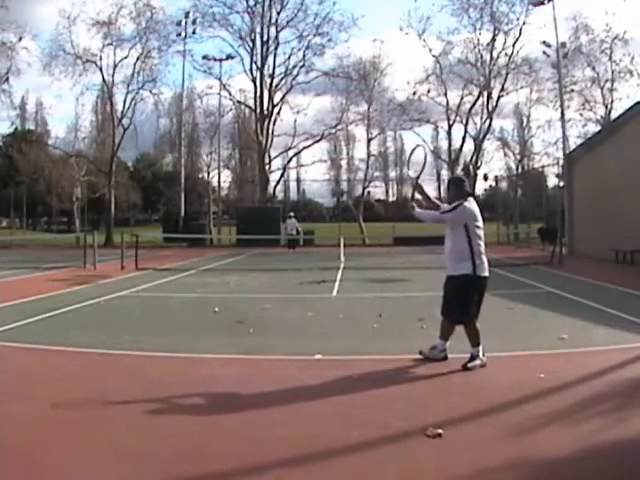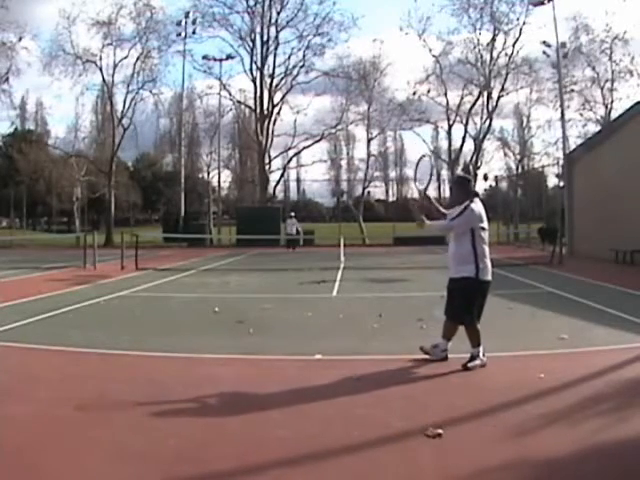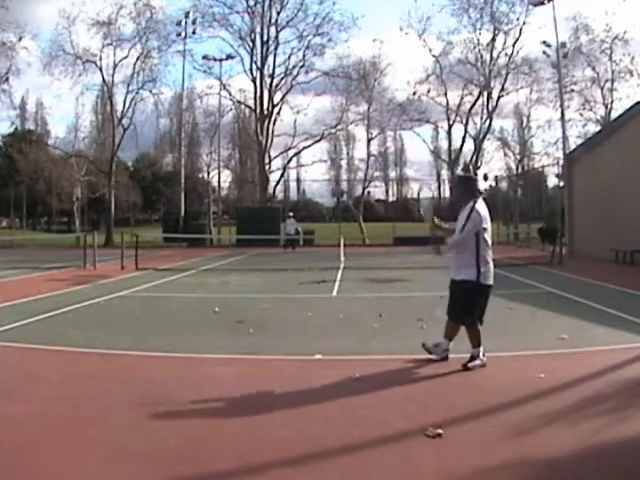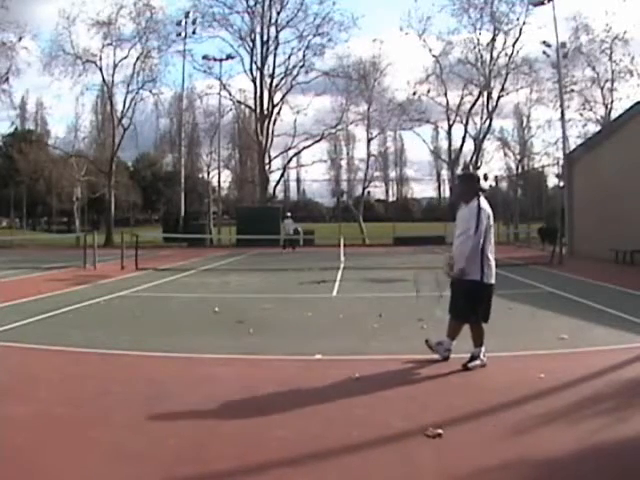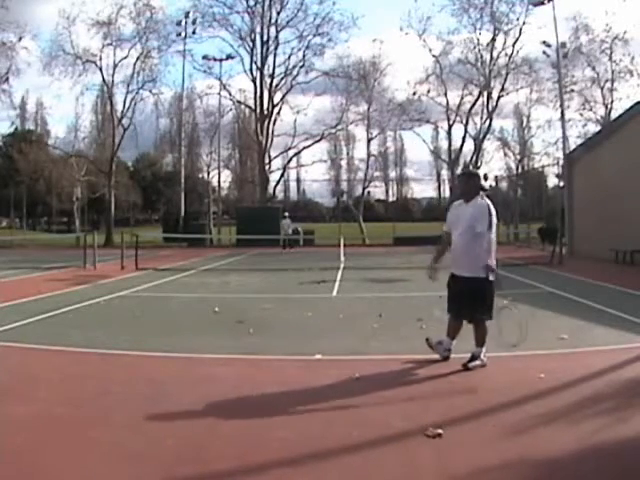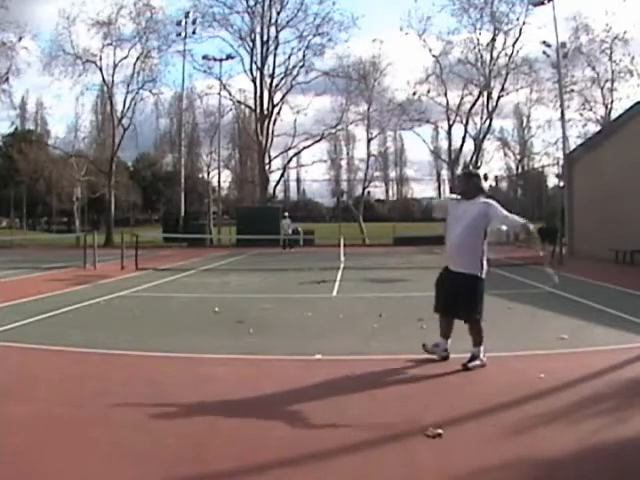
dt=0.2s
person 1, frame 1
left shoulder: (465, 207)
right shoulder: (460, 207)
left elbow: (436, 217)
right elbow: (439, 209)
left wrist: (416, 211)
right wrist: (422, 192)
left hip: (470, 273)
right hip: (457, 272)
left knee: (465, 317)
right knee: (449, 313)
left ankle: (478, 355)
right ankle: (440, 349)
person 1, frame 2
left shoulder: (471, 209)
right shoulder: (464, 208)
left elbow: (446, 226)
right elbow: (446, 217)
left wrist: (425, 222)
right wrist: (429, 201)
left hip: (472, 275)
right hip: (460, 273)
left knee: (467, 318)
right knee: (452, 314)
left ankle: (478, 355)
right ankle: (441, 348)
person 1, frame 3
left shoulder: (475, 210)
right shoulder: (469, 208)
left elbow: (459, 239)
right elbow: (458, 234)
right wrist: (440, 226)
left hip: (474, 276)
right hip: (462, 274)
left knee: (469, 319)
right knee: (454, 315)
left ankle: (479, 355)
right ankle: (443, 348)
person 1, frame 4
left shoulder: (480, 208)
right shoulder: (464, 208)
left elbow: (475, 241)
left wrist: (462, 267)
right wrist: (454, 262)
left hip: (476, 275)
right hip: (462, 273)
left knee: (473, 317)
right knee: (457, 314)
left ankle: (479, 355)
right ankle: (446, 347)
person 1, frame 5
left shoulder: (483, 206)
right shoulder: (456, 207)
left elbow: (489, 235)
right elbow: (447, 236)
left wrist: (488, 261)
right wrist: (435, 261)
left hip: (479, 274)
right hip: (459, 271)
left knee: (478, 317)
right knee: (455, 312)
left ankle: (479, 354)
right ankle: (446, 346)
person 1, frame 6
left shoulder: (487, 206)
right shoulder: (453, 203)
left elbow: (508, 219)
right elbow: (436, 209)
left wrist: (525, 225)
left hip: (471, 271)
right hip: (451, 268)
left knee: (471, 316)
right knee: (446, 310)
left ankle: (478, 354)
right ankle: (442, 346)
